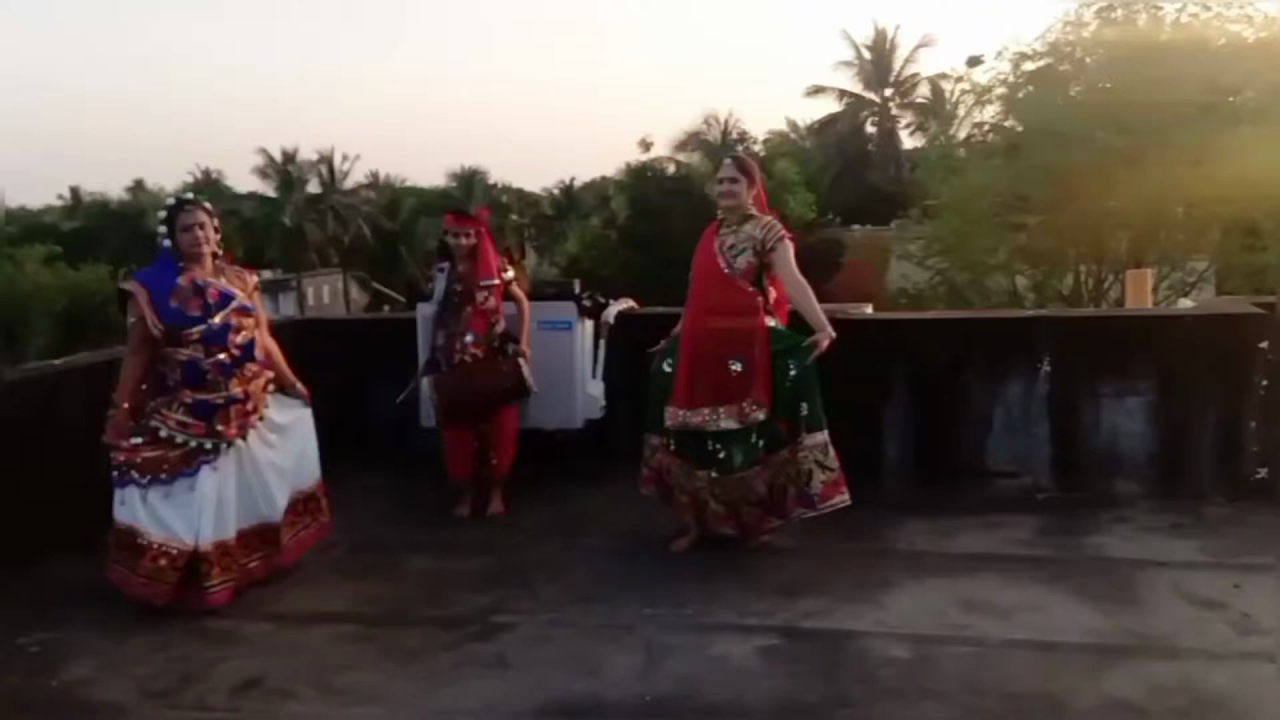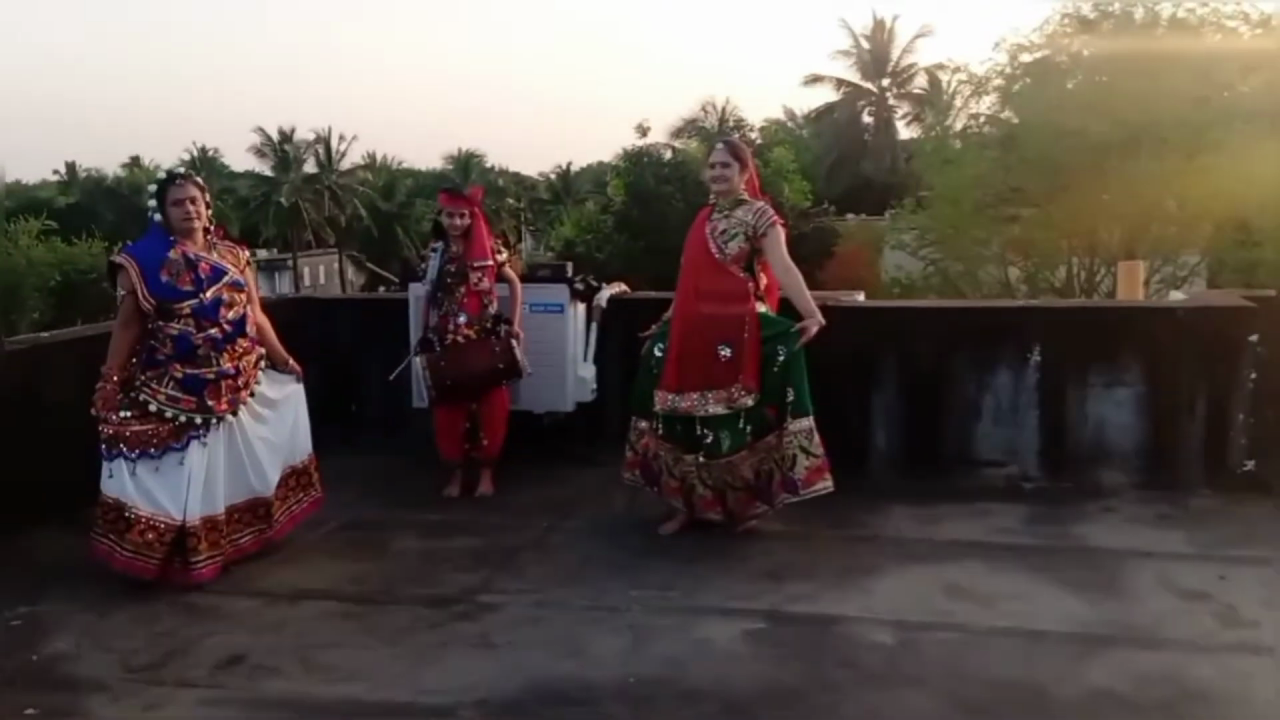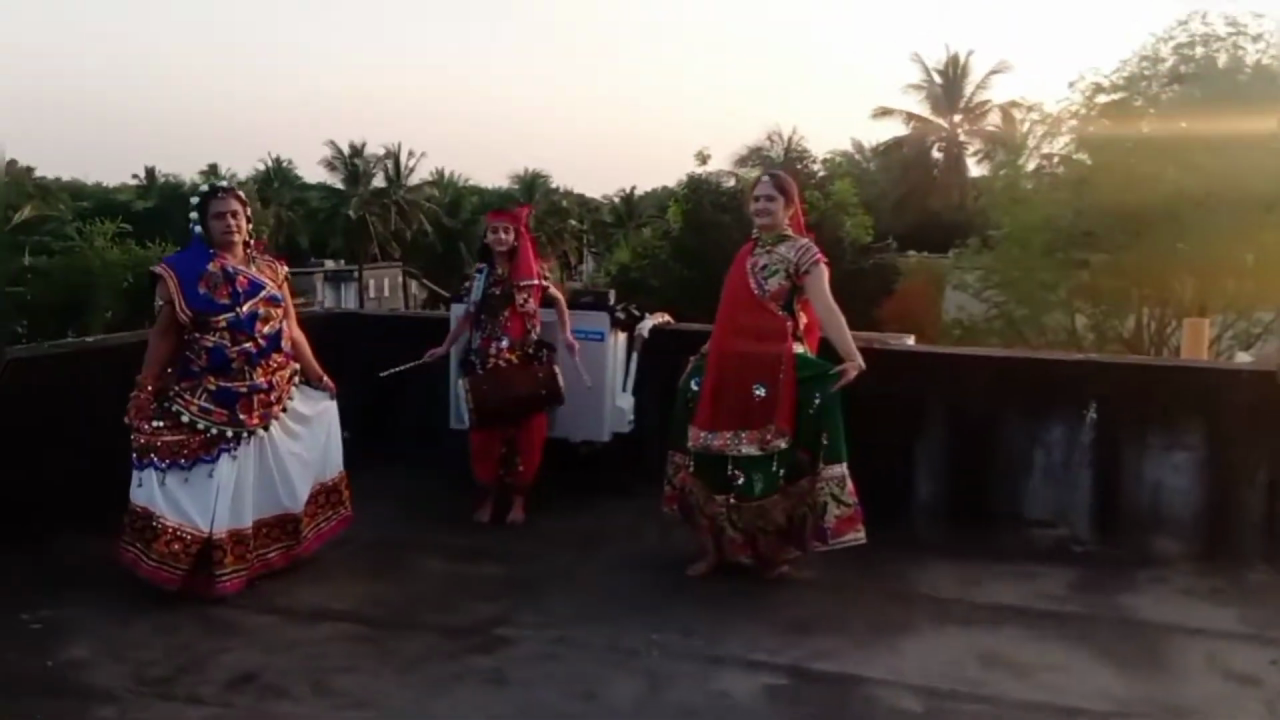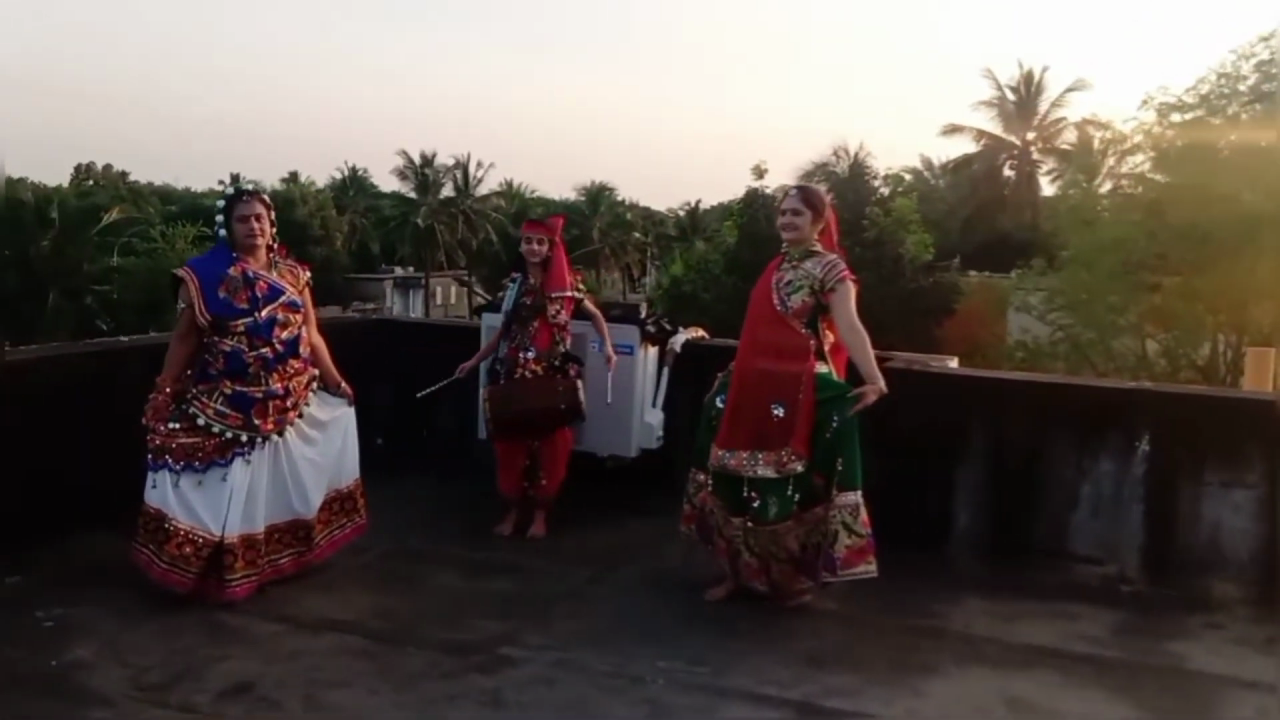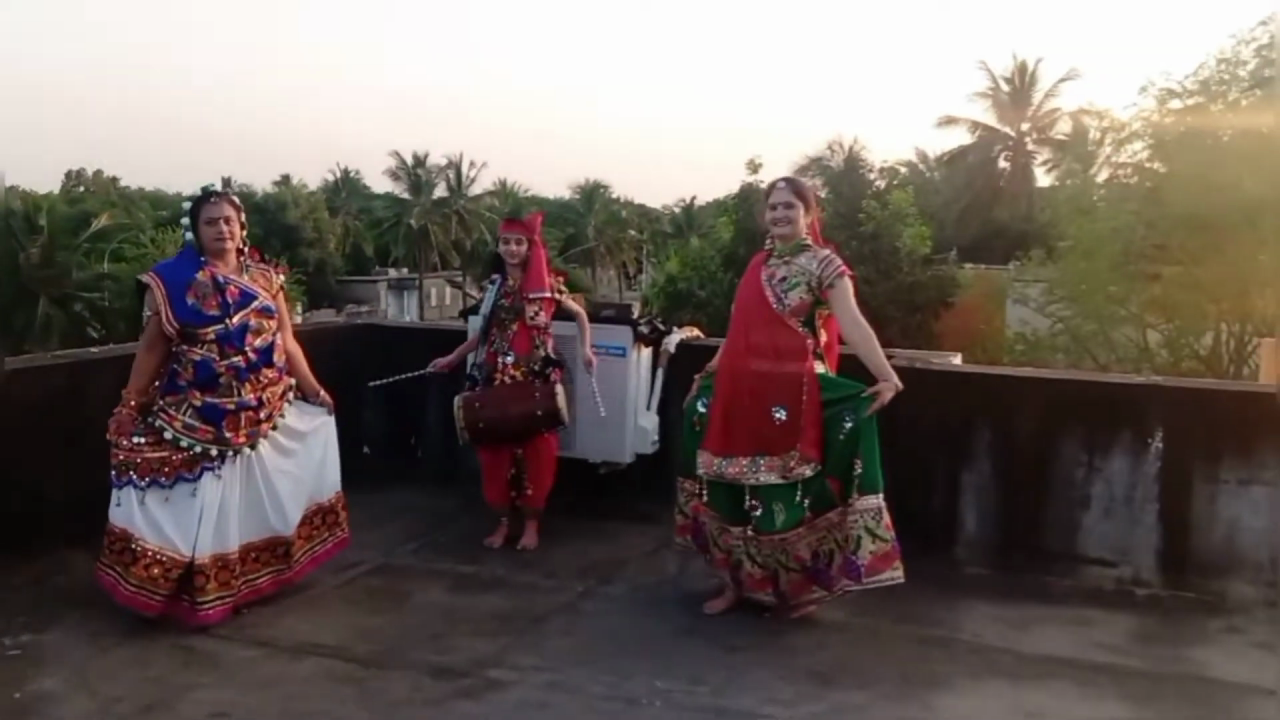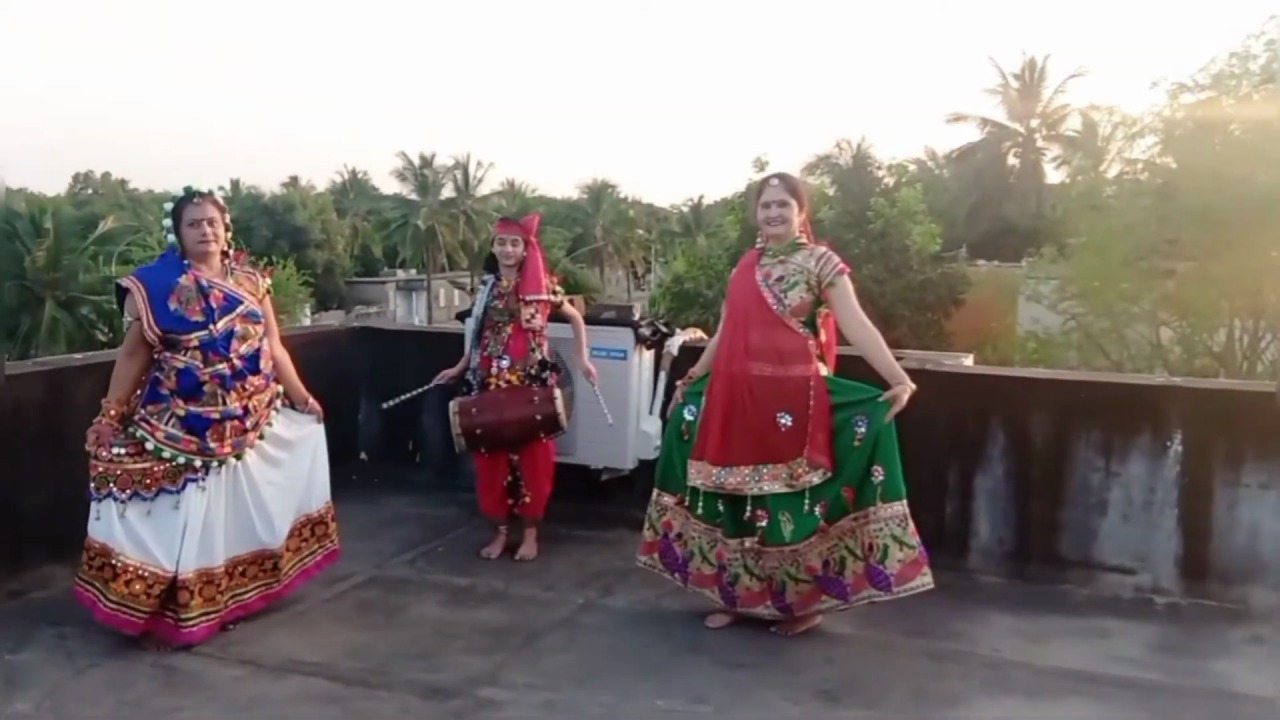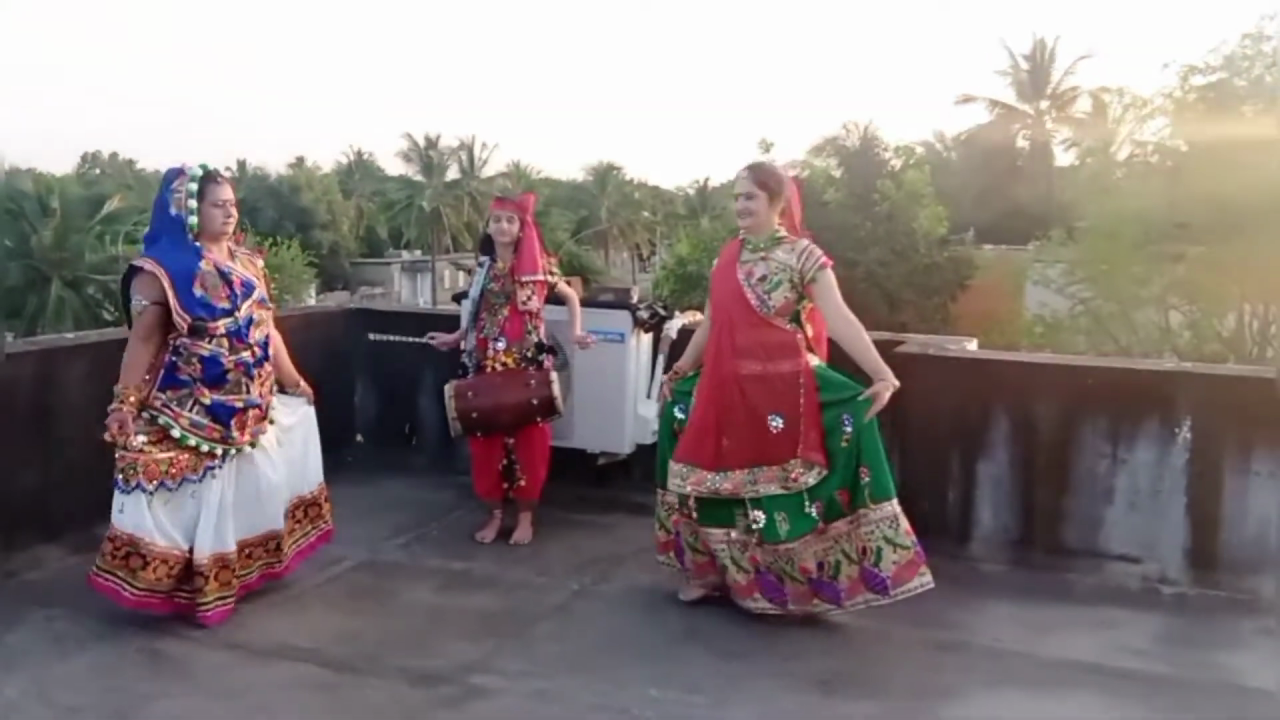
dt=0.7s
person 1, frame 1
left shoulder: (241, 280)
right shoulder: (154, 288)
left elbow: (264, 339)
right elbow: (138, 353)
left wrist: (291, 383)
right wrist: (121, 410)
left hip: (248, 409)
right hip: (186, 417)
left knee: (246, 492)
right knee: (194, 499)
left ankle: (249, 563)
right ankle: (201, 576)
person 1, frame 2
left shoulder: (233, 256)
right shoulder: (145, 261)
left elbow: (255, 315)
right elbow: (128, 324)
left wrist: (282, 360)
right wrist: (109, 384)
left hip: (236, 384)
right hip: (175, 390)
left knee: (236, 467)
right knee: (183, 472)
left ankle: (237, 536)
right ankle: (188, 552)
person 1, frame 3
left shoulder: (271, 270)
right shoulder: (184, 272)
left elbow: (291, 330)
right elbow: (164, 335)
left wrist: (317, 376)
right wrist: (144, 393)
left hip: (270, 398)
right hip: (207, 402)
left knee: (263, 482)
right knee: (212, 486)
left ankle: (264, 553)
right ankle: (215, 565)
person 1, frame 4
left shoulder: (293, 275)
right shoulder: (206, 275)
left elbow: (311, 335)
right elbow: (185, 338)
left wrist: (335, 383)
right wrist: (162, 395)
left hip: (288, 403)
right hip: (226, 405)
left knee: (278, 486)
right knee: (228, 488)
left ankle: (275, 559)
right ankle: (226, 570)
person 1, frame 5
left shoulder: (266, 278)
right shoulder: (172, 281)
left elbow: (286, 342)
right elbow: (152, 348)
left wrist: (313, 390)
right wrist: (129, 409)
left hip: (262, 415)
right hip: (196, 419)
left knee: (252, 502)
right knee: (199, 505)
left ankle: (248, 582)
right ankle: (197, 594)
person 1, frame 6
left shoulder: (251, 282)
right shoulder: (154, 285)
left elbow: (273, 347)
right elbow: (133, 355)
left wrist: (301, 398)
right wrist: (110, 417)
left hip: (246, 423)
right hip: (180, 428)
left knee: (238, 514)
right knee: (180, 518)
left ankle: (228, 602)
right ankle: (171, 616)
person 1, frame 7
left shoulder: (247, 261)
right shoulder: (163, 266)
left elbow: (265, 328)
right elbow: (144, 340)
left wrist: (292, 380)
right wrist: (126, 403)
left hip: (247, 405)
right hip: (188, 410)
left knee: (253, 491)
right knee: (187, 500)
left ankle: (227, 580)
right ankle: (186, 591)
person 2, frame 1
left shoulder: (767, 229)
right shoulder: (711, 232)
left elbow: (792, 280)
left wrist: (822, 327)
right wrist: (677, 336)
left hip: (749, 344)
right hip: (702, 346)
left knee: (749, 432)
right knee: (696, 434)
left ankle: (754, 518)
right ankle: (700, 518)
person 2, frame 2
left shoulder: (759, 214)
right shoulder: (703, 217)
left elbow: (782, 267)
left wrist: (811, 314)
right wrist: (668, 320)
left hip: (738, 331)
right hip: (693, 331)
left knee: (738, 418)
right knee: (687, 420)
left ankle: (742, 503)
right ankle: (688, 502)
person 2, frame 3
left shoulder: (802, 251)
right shoulder: (747, 251)
left elbow: (824, 307)
left wrist: (852, 358)
right wrist: (707, 355)
left hip: (776, 370)
right hip: (730, 368)
left knee: (772, 462)
right knee: (719, 459)
left ankle: (774, 549)
right ankle: (719, 545)
person 2, frame 4
left shoulder: (830, 268)
right shoulder: (776, 267)
left elbow: (849, 326)
left wrist: (873, 379)
right wrist: (732, 373)
left hip: (801, 390)
right hip: (755, 387)
left knee: (793, 482)
right knee: (742, 479)
left ankle: (795, 577)
right ankle: (741, 570)
person 2, frame 5
left shoulder: (823, 264)
right shoulder: (757, 264)
left elbow: (851, 325)
left wrist: (886, 376)
right wrist: (708, 375)
left hip: (794, 393)
right hip: (742, 391)
left knee: (791, 486)
right knee: (736, 485)
left ankle: (798, 588)
right ankle: (739, 580)
person 2, frame 6
left shoulder: (821, 262)
right shoulder: (745, 266)
left elbow: (856, 325)
right elbow: (725, 333)
left wrist: (898, 379)
right wrist: (691, 379)
left hip: (794, 396)
right hip: (738, 395)
left knee: (796, 496)
right knee: (737, 495)
left ankle: (805, 600)
right ankle: (739, 594)
person 2, frame 7
left shoulder: (802, 256)
right shoulder: (728, 255)
left elbow: (839, 320)
right elbow: (710, 325)
left wrist: (882, 375)
right wrist: (680, 371)
left hip: (785, 390)
right hip: (726, 389)
left knee: (792, 488)
right knee: (715, 481)
left ankle: (805, 590)
right ankle: (713, 571)
person 3, frame 1
left shoulder: (495, 267)
right shoulder: (442, 271)
left elbow: (522, 301)
right elbow: (439, 317)
left wrist: (522, 343)
right wrist: (433, 358)
left hip: (492, 358)
right hip: (454, 362)
left knee: (497, 424)
right knee: (458, 426)
left ankle: (497, 492)
right ankle: (465, 493)
person 3, frame 2
left shoulder: (487, 249)
right shoulder: (434, 252)
left elbow: (514, 282)
right elbow: (429, 298)
left wrist: (514, 324)
right wrist: (425, 338)
left hip: (483, 339)
right hip: (445, 341)
left knee: (488, 405)
right knee: (449, 406)
left ankle: (486, 472)
right ankle: (455, 473)
person 3, frame 3
left shoulder: (532, 271)
right shoulder: (480, 274)
left elbow: (557, 299)
right elbow: (470, 316)
left wrist: (566, 335)
right wrist: (445, 347)
left hip: (525, 363)
right hip: (486, 362)
left knee: (524, 430)
right knee: (486, 429)
left ankle: (518, 500)
right ankle: (488, 498)
person 3, frame 4
left shoulder: (566, 283)
right shoulder: (513, 284)
left elbow: (594, 314)
right elbow: (505, 330)
left wrist: (607, 348)
right wrist: (475, 360)
left hip: (552, 373)
right hip: (514, 371)
left knee: (550, 443)
right knee: (511, 440)
left ankle: (540, 513)
right ankle: (512, 510)
person 3, frame 5
left shoulder: (547, 284)
right shoulder: (494, 285)
left elbow: (579, 314)
left wrist: (586, 352)
right wrist: (452, 358)
left hip: (535, 378)
right hip: (496, 376)
left knee: (534, 449)
right knee: (496, 448)
left ankle: (531, 524)
right ankle: (502, 521)
person 3, frame 6
left shoulder: (542, 285)
right shoulder: (485, 287)
left elbow: (575, 318)
left wrist: (583, 360)
right wrist: (460, 367)
left hip: (531, 382)
right hip: (490, 381)
left knee: (532, 455)
right knee: (492, 455)
left ankle: (530, 533)
right ankle: (500, 530)
person 3, frame 7
left shoulder: (538, 265)
right shoulder: (483, 267)
left elbow: (570, 297)
left wrist: (576, 332)
right wrist: (453, 338)
left hip: (528, 364)
right hip: (487, 364)
left knee: (527, 438)
right knee: (487, 438)
left ankle: (525, 516)
right ankle: (494, 514)
